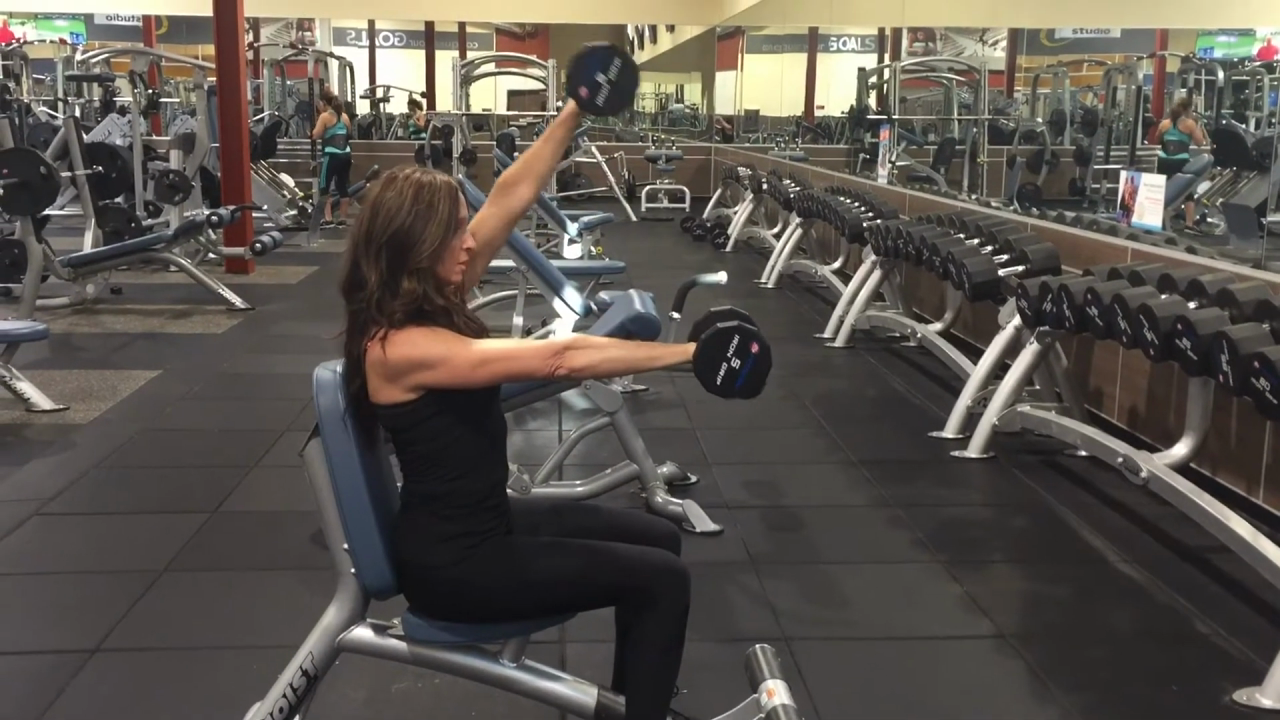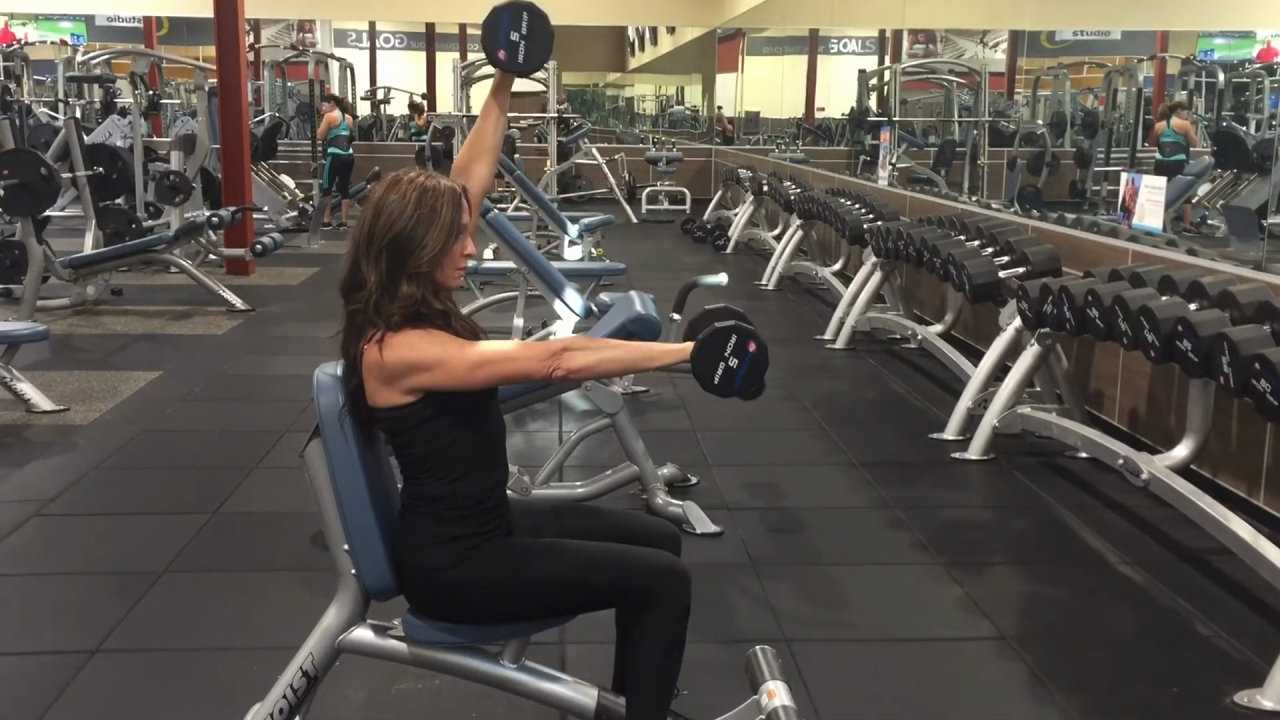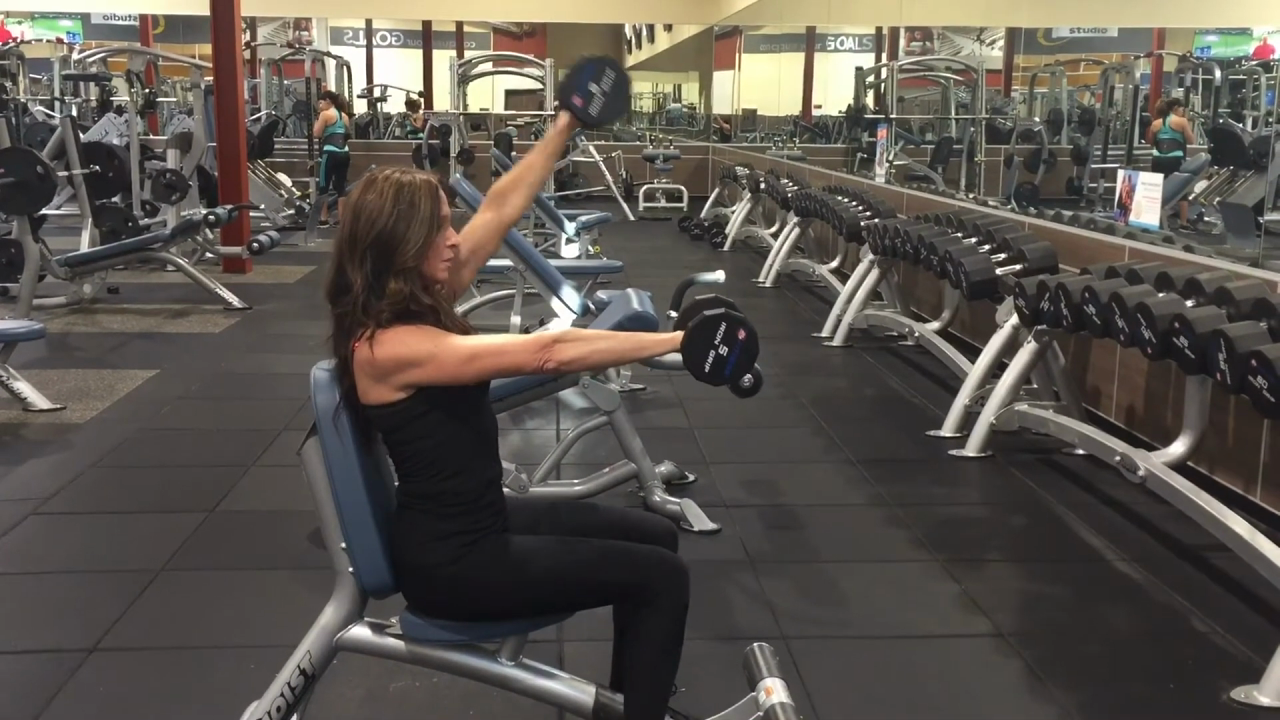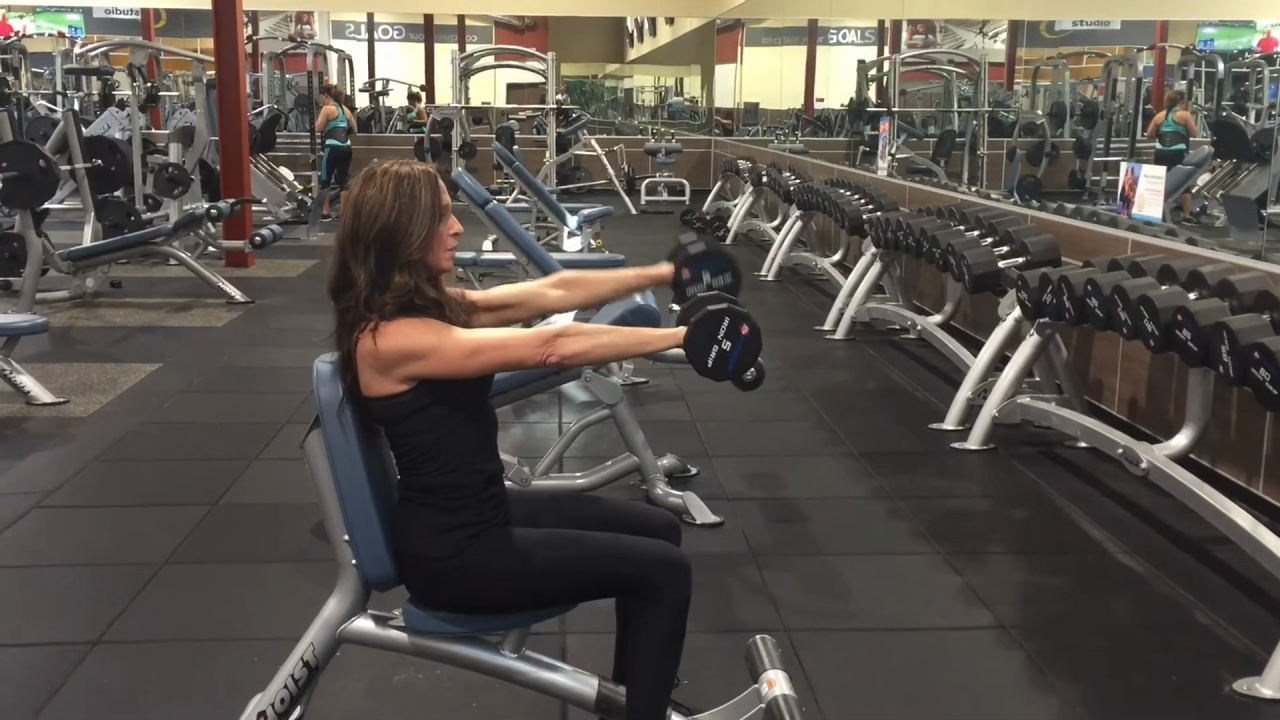
dt=0.5s
person 1, frame 1
left shoulder: (434, 300)
right shoulder: (400, 347)
left elbow: (512, 197)
right elbow: (558, 359)
left wrist: (571, 117)
right wrist: (687, 352)
left hip: (484, 521)
right hip: (453, 561)
left knee: (658, 540)
right knee: (663, 578)
person 1, frame 2
left shoulder: (416, 307)
right shoulder: (397, 349)
left elbow: (472, 180)
right elbow: (553, 360)
left wrist: (501, 90)
right wrist: (686, 351)
left hip: (483, 522)
right hip: (454, 561)
left knee: (658, 541)
right knee: (664, 581)
person 1, frame 3
left shoulder: (417, 302)
right shoulder: (388, 345)
left elbow: (503, 208)
right elbow: (546, 352)
left wrist: (563, 128)
right wrist: (677, 339)
left hip: (479, 519)
right hip: (449, 558)
left knee: (656, 537)
right knee: (661, 576)
person 1, frame 4
left shoulder: (429, 303)
right shoulder: (391, 338)
left elbow: (553, 291)
right elbow: (550, 347)
left wrist: (662, 272)
right wrist: (682, 335)
left hip: (482, 510)
right hip: (452, 551)
left knee: (657, 531)
right knee: (665, 570)
